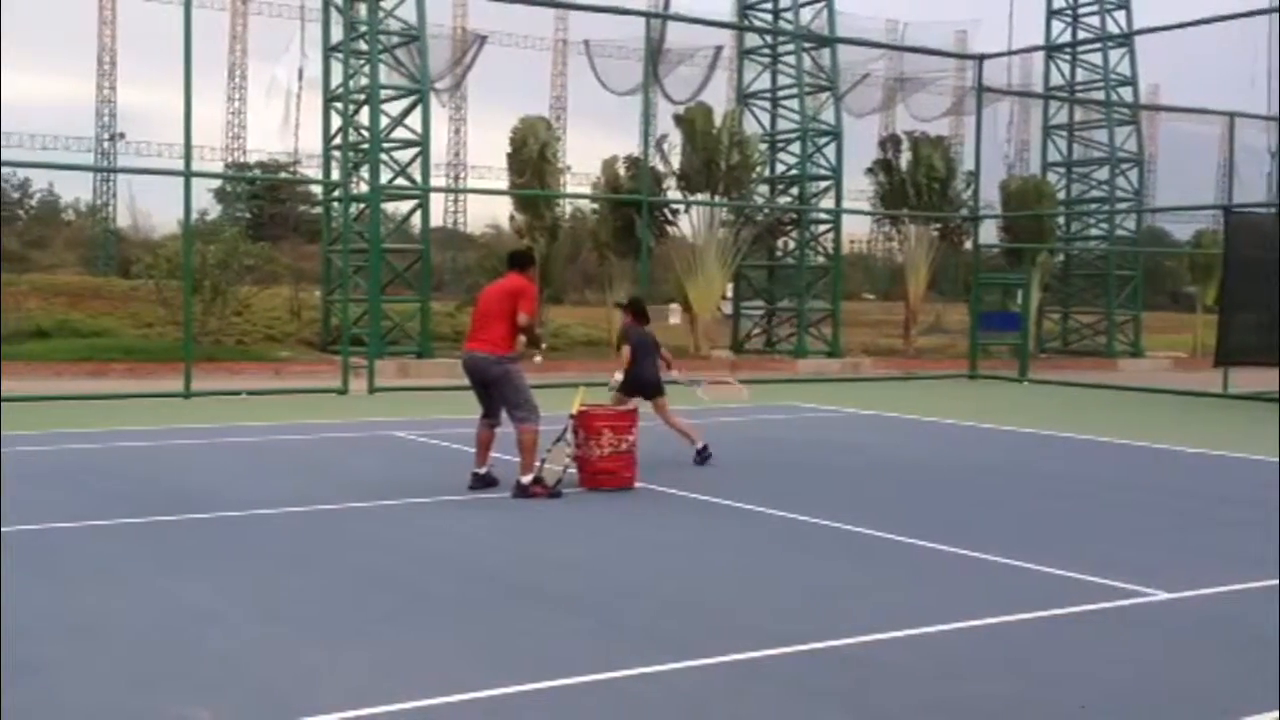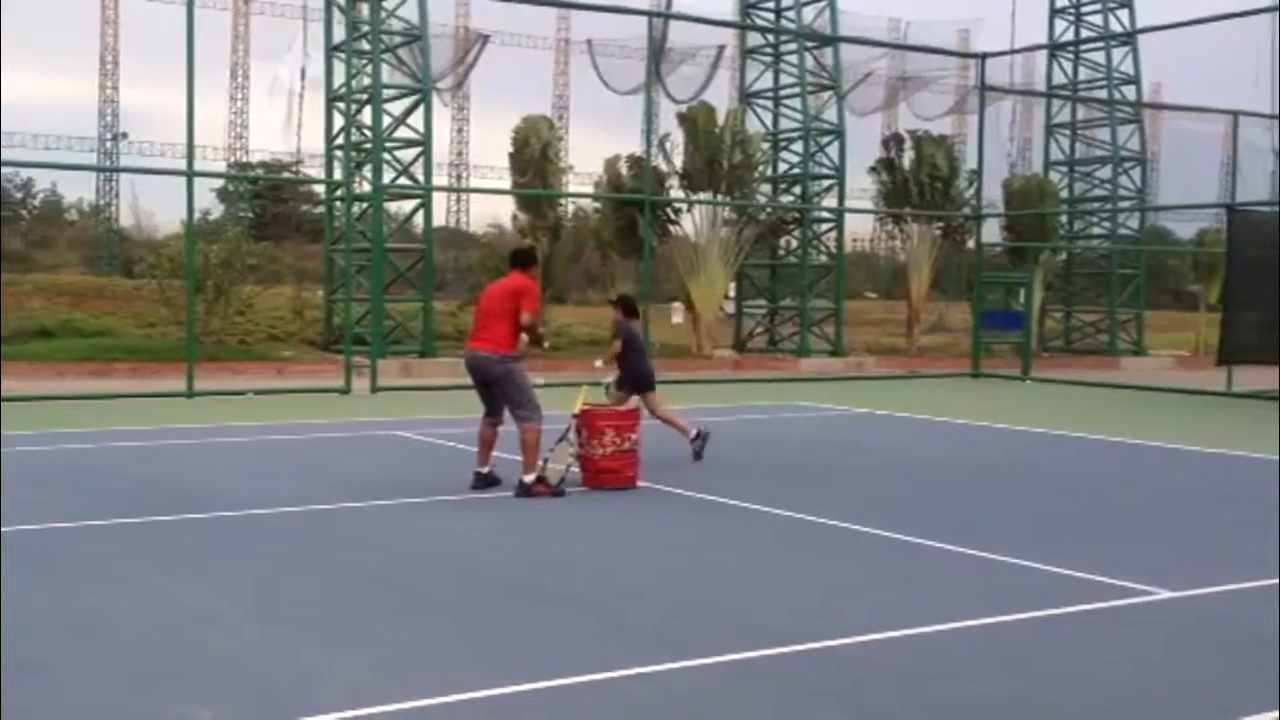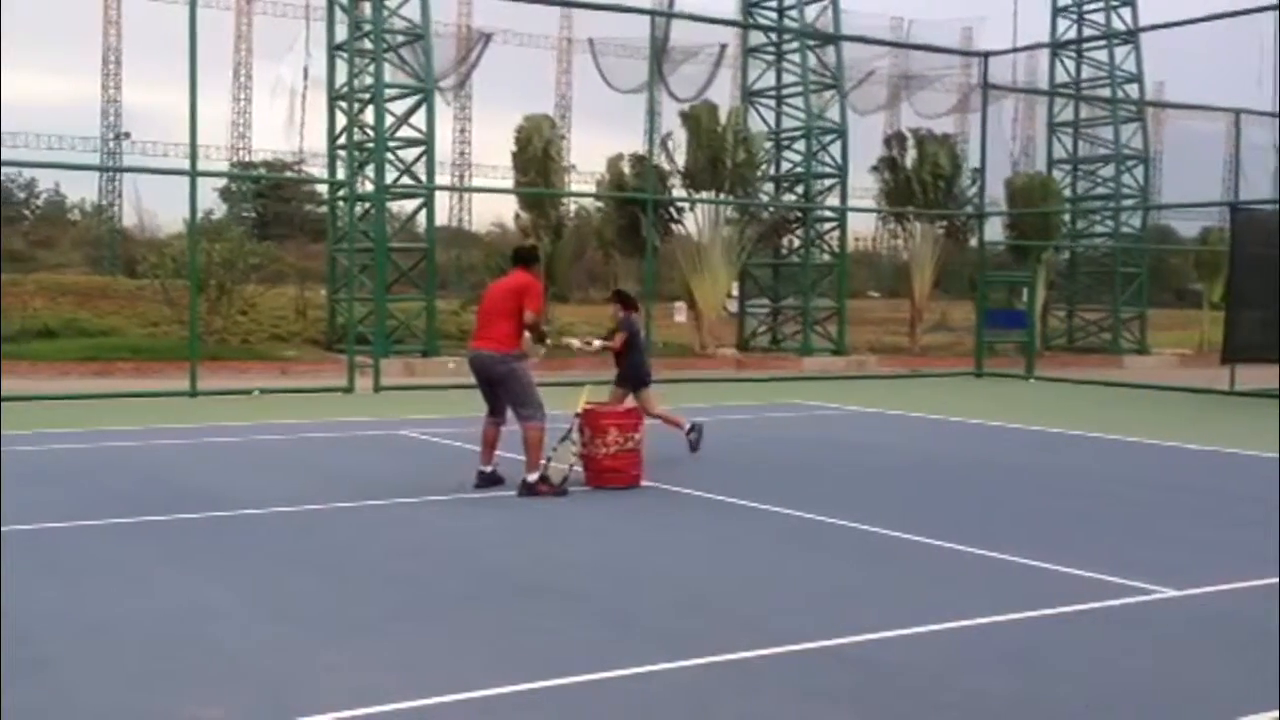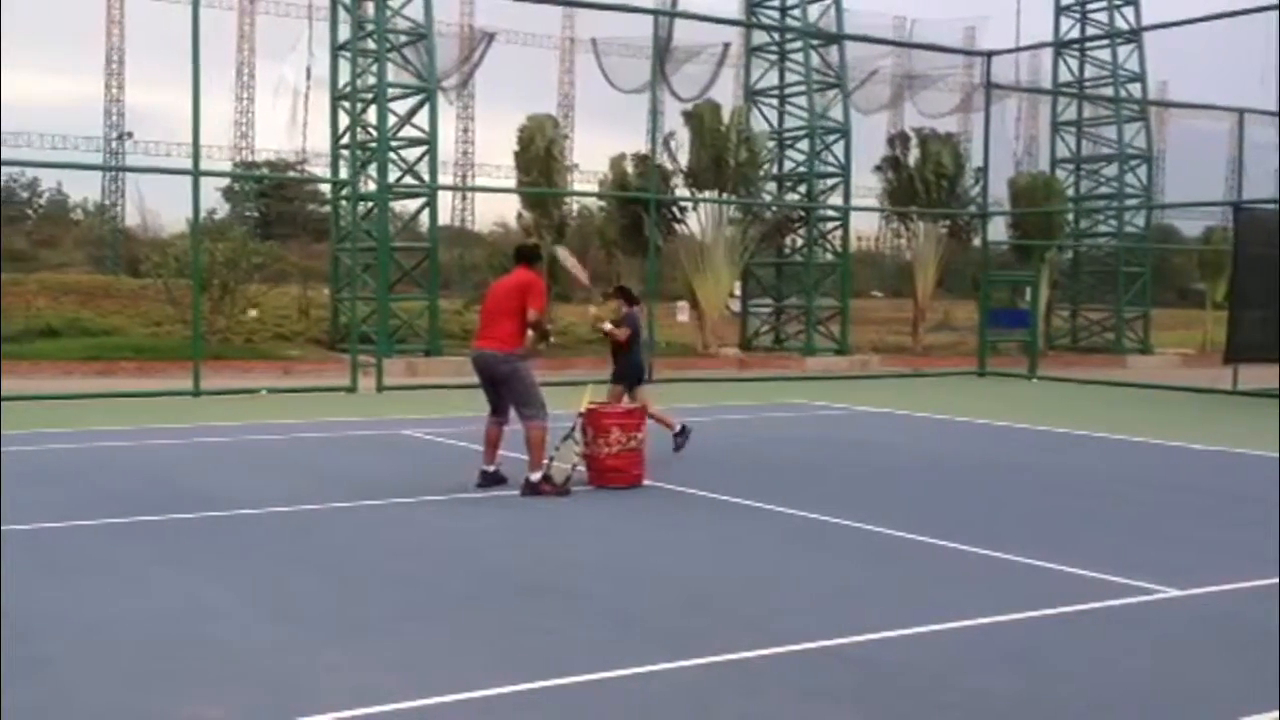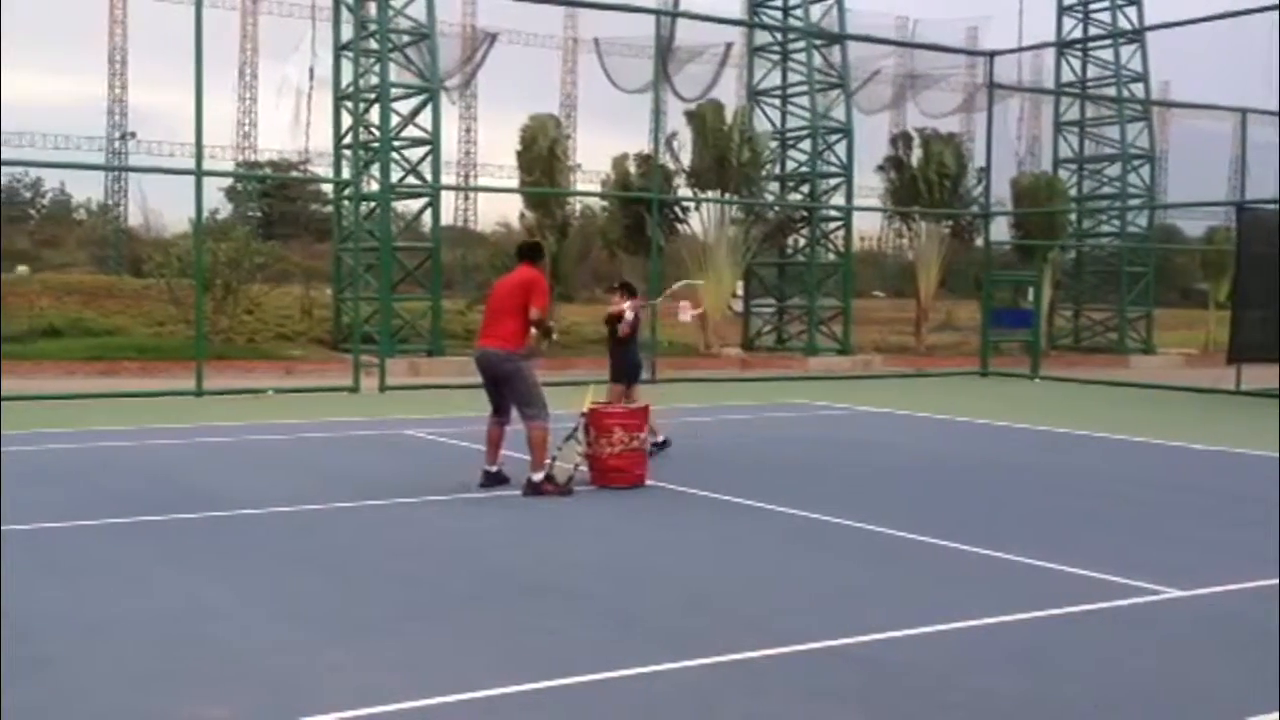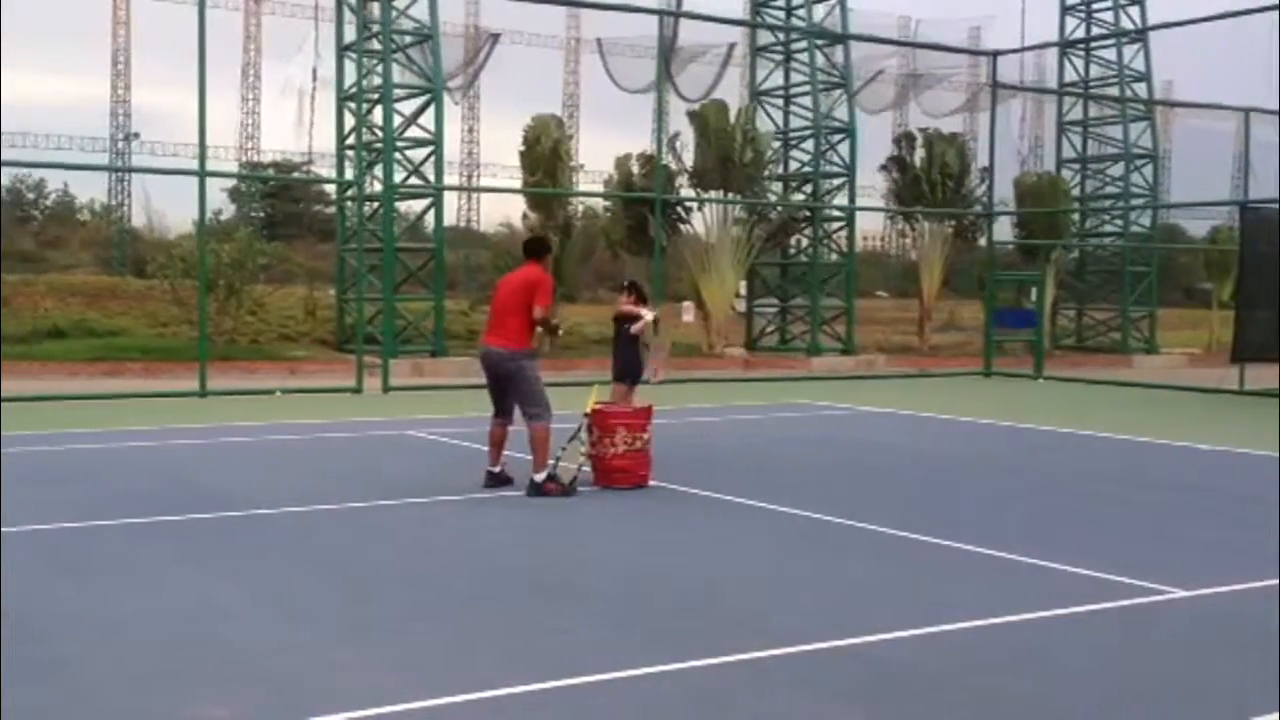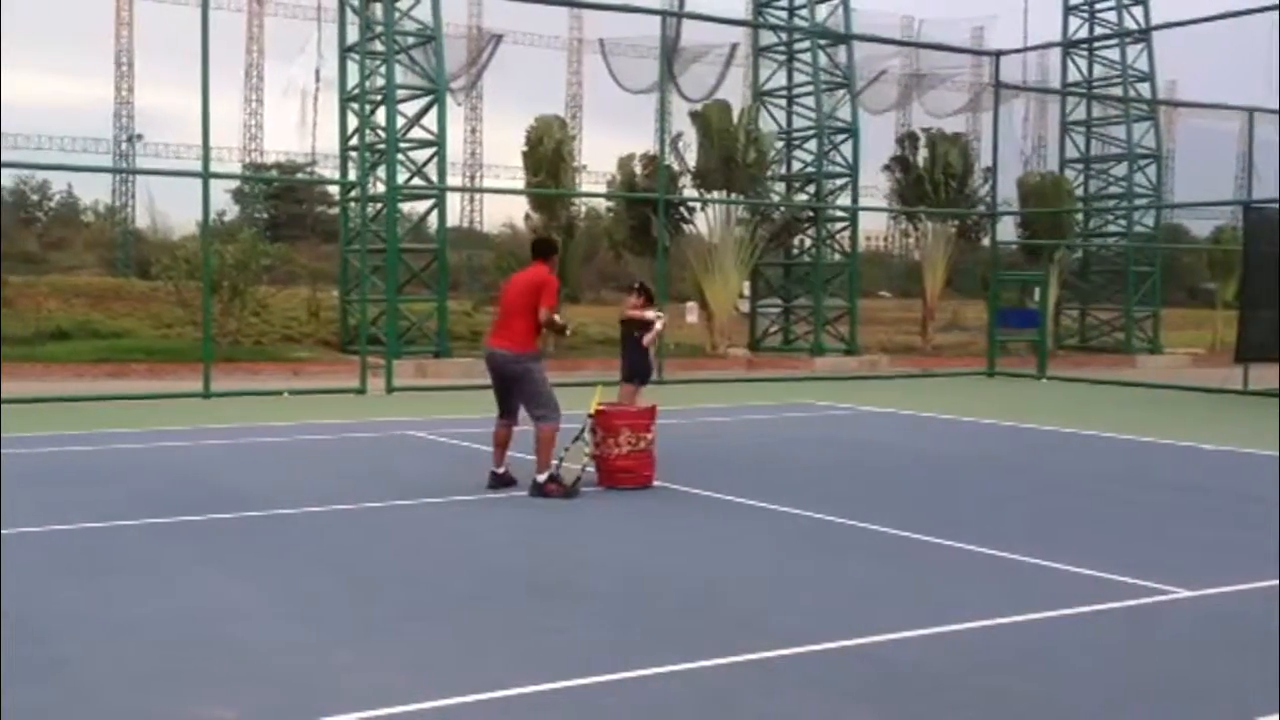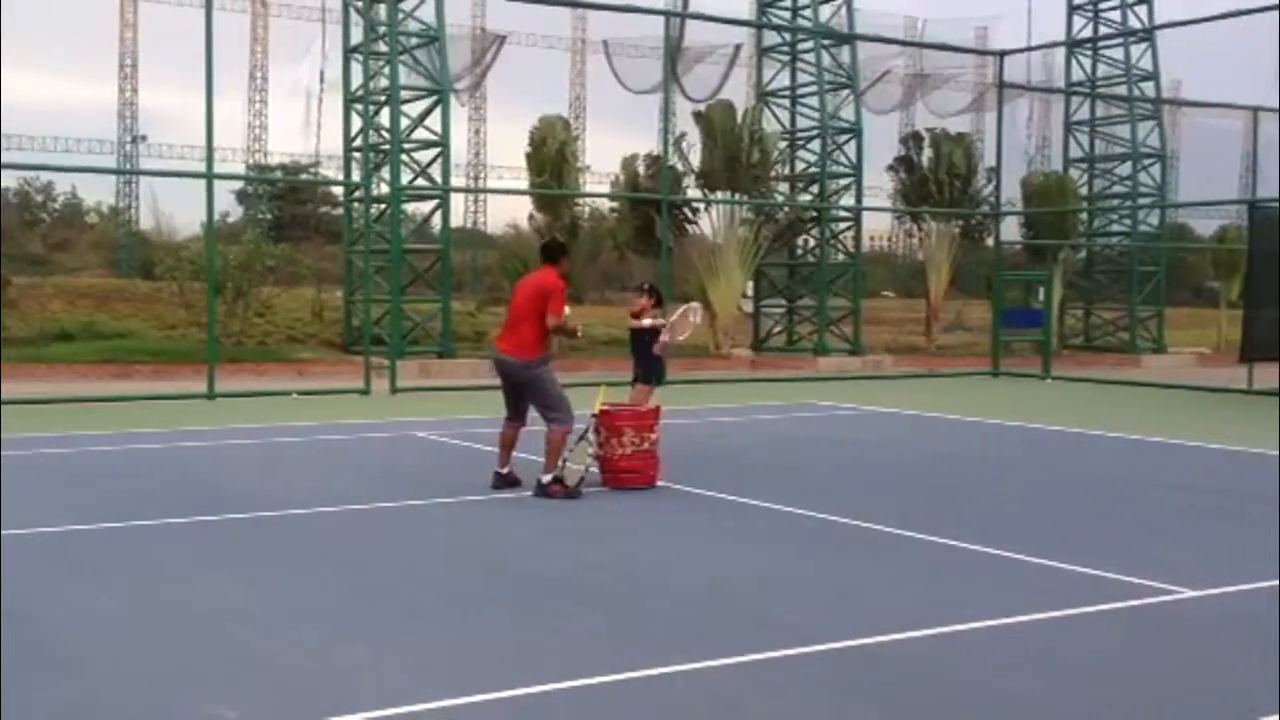
dt=0.1s
person 1, frame 1
left shoulder: (490, 288)
right shoulder: (526, 286)
right elbow: (523, 322)
right wrist: (534, 339)
left hip: (471, 355)
right hip: (497, 358)
left knee: (490, 414)
right knee: (527, 416)
left ankle: (480, 473)
right ankle: (527, 481)
person 1, frame 2
left shoulder: (492, 287)
right shoulder: (528, 285)
right elbow: (526, 321)
right wrist: (536, 338)
left hip: (473, 354)
right hip: (500, 357)
left knee: (492, 413)
right knee: (530, 415)
left ankle: (482, 472)
right ankle: (530, 480)
person 1, frame 3
left shoulder: (495, 285)
right shoulder: (531, 283)
right elbow: (529, 319)
right wrist: (540, 335)
left hip: (477, 353)
right hip: (503, 356)
left knee: (495, 412)
right knee: (533, 414)
left ankle: (486, 471)
right ankle: (533, 479)
person 1, frame 4
left shoulder: (498, 283)
right shoulder: (534, 282)
right elbow: (532, 318)
right wrist: (543, 332)
left hip: (480, 352)
right hip: (506, 355)
left knee: (498, 412)
right knee: (535, 414)
left ankle: (488, 471)
right ankle: (535, 479)
person 1, frame 5
left shoulder: (501, 281)
right shoulder: (537, 279)
right elbow: (535, 316)
right wrist: (546, 329)
left hip: (484, 350)
right hip: (509, 354)
left knee: (499, 412)
right knee: (536, 414)
left ankle: (491, 471)
right ankle: (538, 479)
person 1, frame 6
left shoulder: (507, 278)
right shoulder: (542, 278)
right elbow: (539, 316)
right wrist: (552, 327)
left hip: (489, 349)
right hip: (515, 353)
left knee: (501, 413)
right knee: (539, 414)
left ankle: (494, 471)
right ankle: (540, 479)
person 1, frame 7
left shoulder: (515, 278)
right shoulder: (548, 279)
right elbow: (544, 318)
right wrist: (559, 327)
left hip: (495, 350)
right hip: (520, 355)
left knee: (506, 414)
right knee: (547, 415)
left ankle: (498, 473)
right ankle: (543, 480)
person 1, frame 8
left shoulder: (525, 281)
right shoulder: (556, 283)
right elbow: (552, 324)
right wrist: (570, 330)
left hip: (504, 356)
right hip: (530, 361)
left knee: (514, 417)
right knee: (561, 418)
left ankle: (502, 473)
right ankle: (548, 481)
